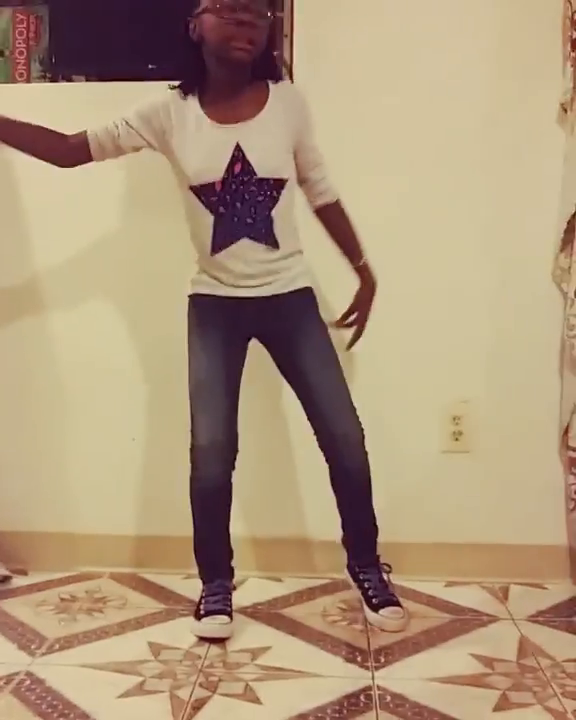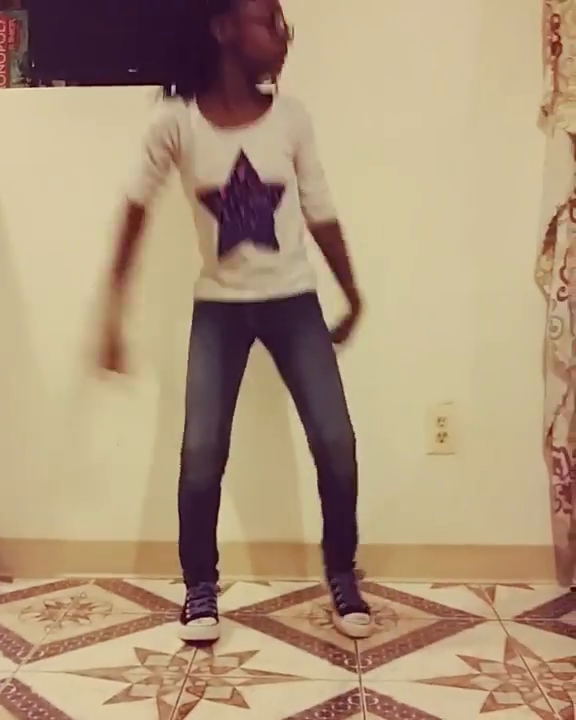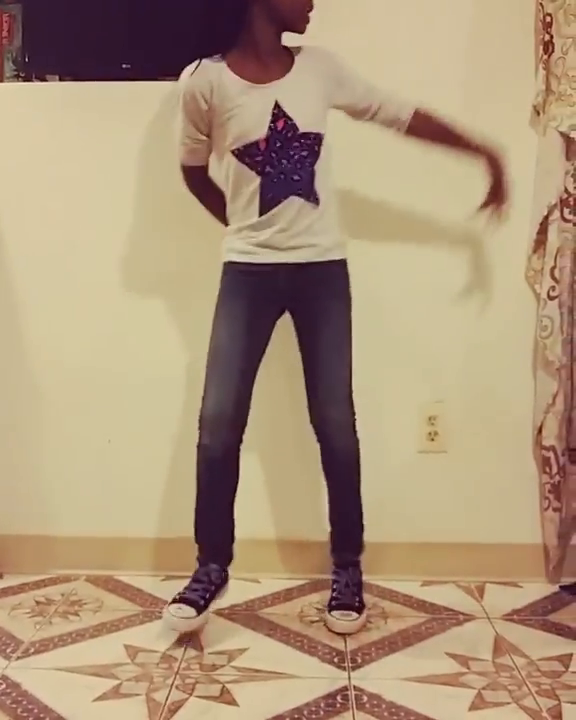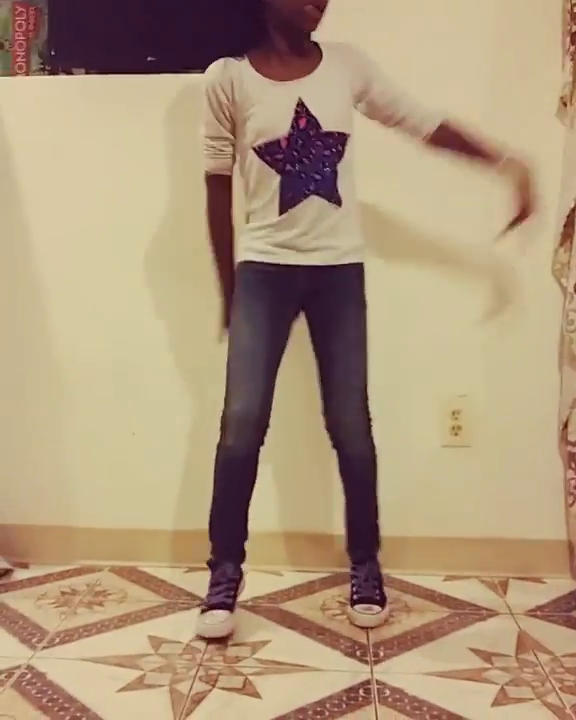
dt=0.3s
person 1, frame 1
left shoulder: (290, 105)
right shoulder: (168, 113)
left elbow: (323, 197)
right elbow: (74, 149)
left wrist: (365, 271)
left hip: (290, 296)
right hip: (215, 303)
left knee: (344, 436)
right knee: (211, 450)
left ankle: (366, 567)
right ankle: (216, 580)
person 1, frame 2
left shoulder: (291, 118)
right shoulder: (176, 123)
left elbow: (320, 213)
right elbow: (135, 212)
left wrist: (353, 295)
right wrist: (114, 311)
left hip: (292, 300)
right hip: (219, 307)
left knee: (336, 445)
right knee: (202, 454)
left ankle: (342, 575)
right ankle: (200, 585)
person 1, frame 3
left shoulder: (320, 69)
right shoulder: (205, 81)
left elbow: (405, 114)
right elbow: (193, 171)
left wrist: (485, 153)
left hip: (323, 270)
right hip: (247, 272)
left knee: (335, 424)
right knee: (219, 420)
left ankle: (346, 566)
right ankle: (211, 568)
person 1, frame 4
left shoulder: (348, 67)
right shoulder: (227, 78)
left elbow: (429, 126)
right elbow: (218, 186)
left wrist: (506, 164)
right wrist: (229, 288)
left hip: (339, 272)
right hip: (262, 273)
left knee: (349, 426)
right knee: (242, 422)
left ankle: (364, 562)
right ankle: (225, 571)
